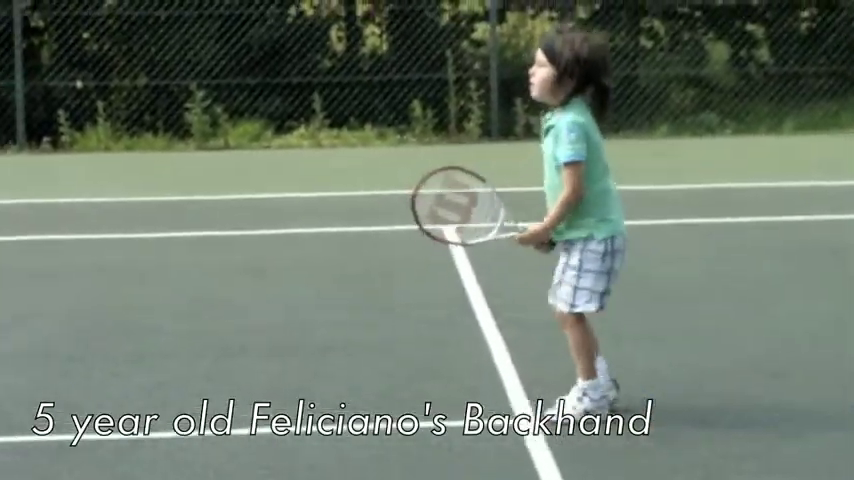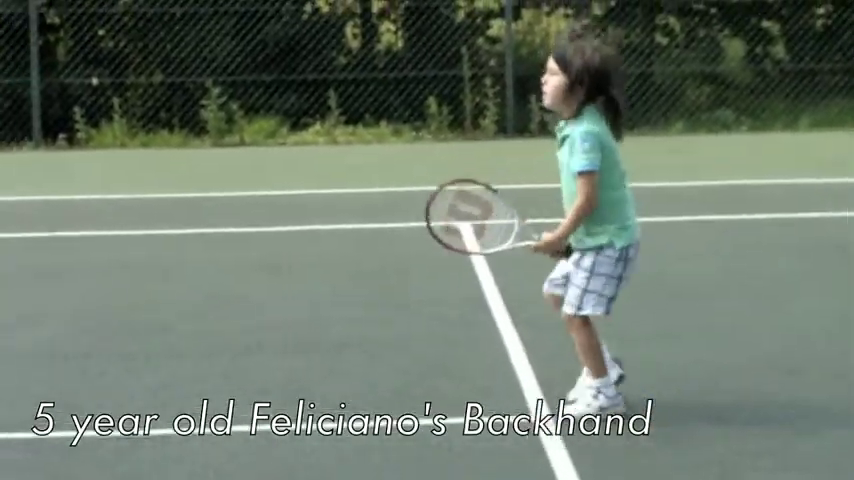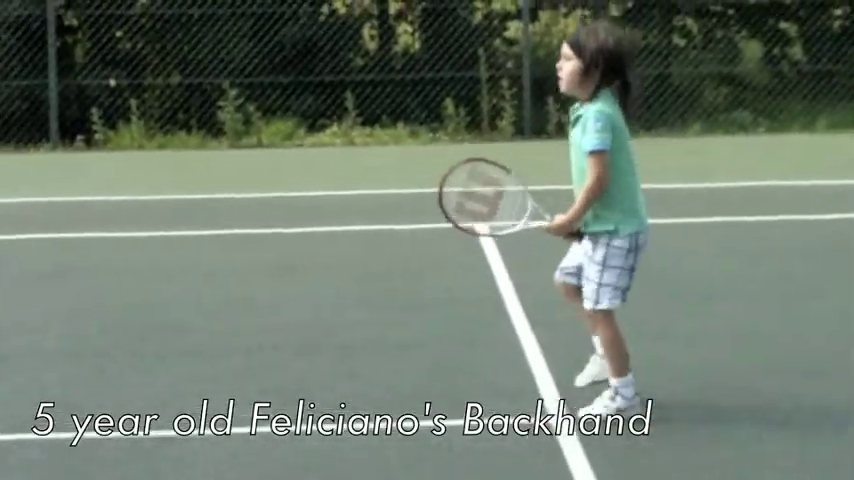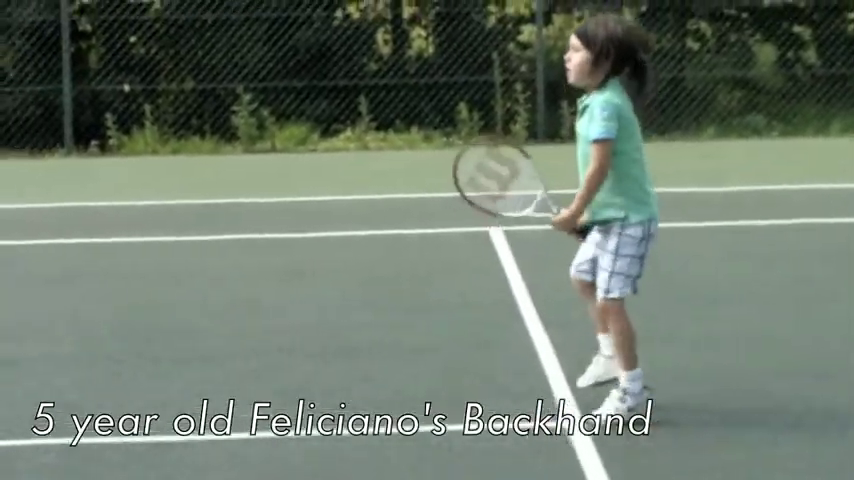
dt=0.1s
person 1, frame 1
left shoulder: (570, 124)
right shoulder: (565, 118)
left elbow: (573, 190)
left wrist: (545, 228)
right wrist: (551, 227)
left hip: (593, 236)
right hip: (583, 234)
left knee: (570, 312)
right knee: (569, 310)
left ankle: (591, 394)
right ankle: (599, 383)
person 1, frame 2
left shoulder: (585, 134)
right shoulder: (576, 126)
left elbow: (588, 198)
left wrist: (560, 236)
right wrist: (566, 234)
left hip: (608, 241)
right hip: (593, 238)
left knee: (575, 314)
right knee: (556, 293)
left ankle: (604, 394)
right ankle: (603, 368)
person 1, frame 3
left shoulder: (598, 115)
right shoulder: (591, 110)
left elbow: (597, 179)
left wrist: (571, 218)
right wrist: (577, 217)
left hip: (617, 229)
right hip: (602, 225)
left knee: (598, 308)
right knee: (568, 281)
left ankle: (623, 393)
right ankle: (606, 355)
person 1, frame 4
left shoulder: (608, 103)
right shoulder: (601, 99)
left elbow: (599, 166)
right elbow: (605, 163)
left wrist: (576, 210)
right wrist: (585, 209)
left hip: (628, 219)
right hip: (608, 216)
left knee: (611, 300)
right knee: (585, 280)
left ankle: (631, 391)
right ankle: (610, 354)
